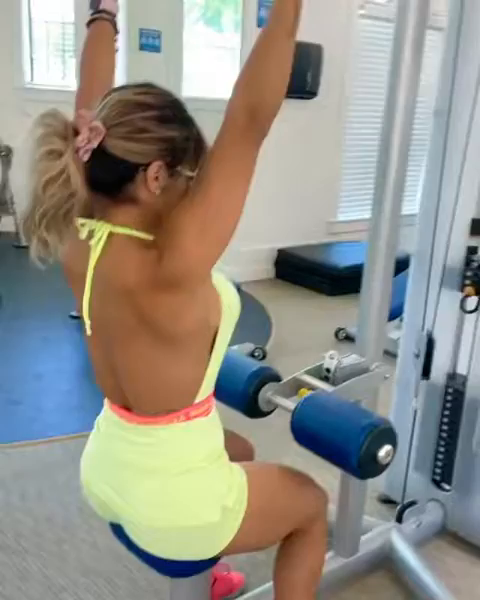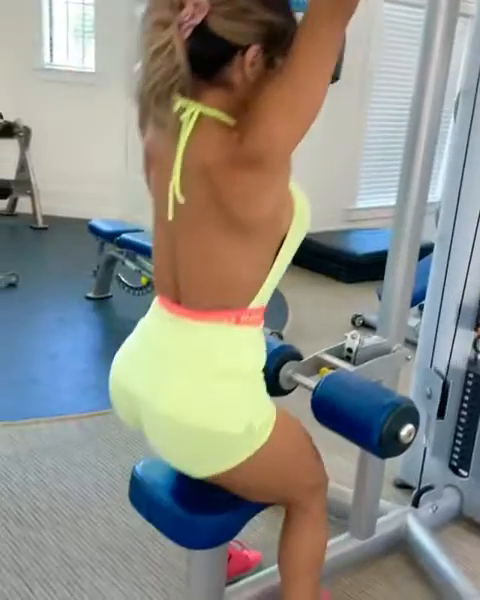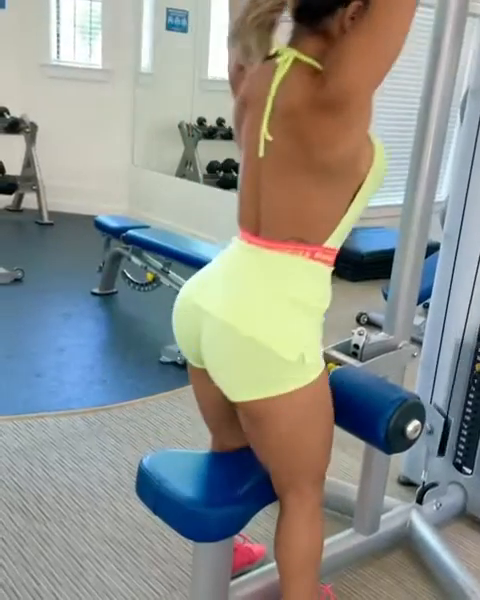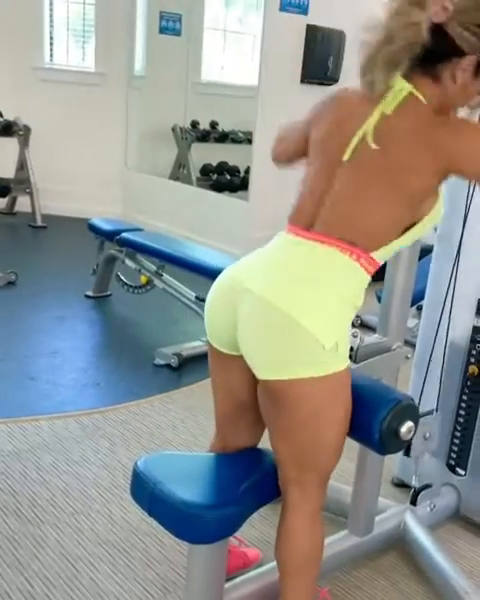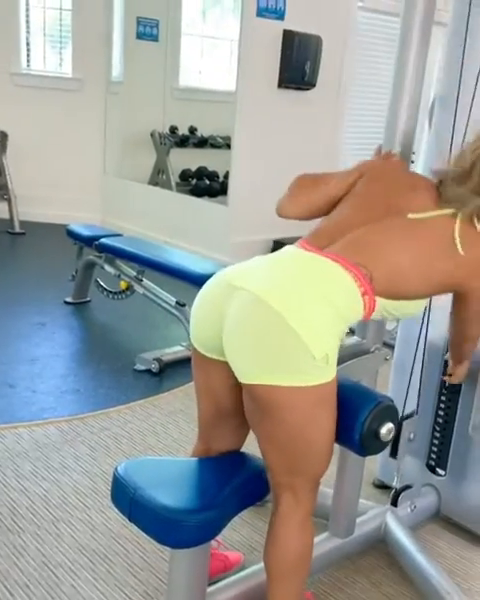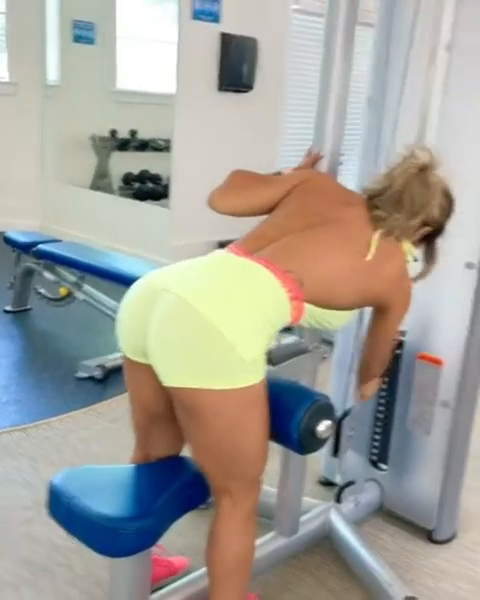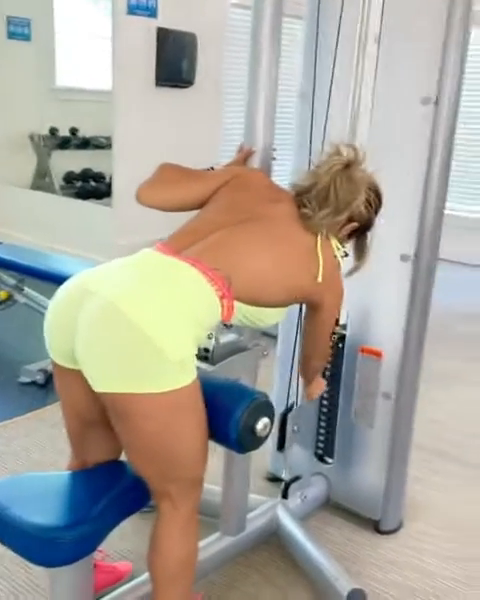
dt=0.4s
person 1, frame 1
left shoulder: (79, 237)
right shoulder: (167, 270)
left elbow: (94, 120)
right elbow: (252, 119)
left hip: (105, 474)
right hip: (173, 504)
left knee: (238, 454)
right knee: (310, 505)
person 1, frame 2
left shoulder: (165, 123)
right shoulder: (251, 151)
left hip: (136, 372)
right hip: (200, 399)
left knee: (220, 461)
right knee: (308, 493)
person 1, frame 3
left shoulder: (254, 74)
right shoulder: (334, 96)
left hip: (205, 299)
right hip: (266, 328)
left knee: (231, 449)
right knee: (303, 494)
person 1, frame 4
left shoulder: (341, 103)
left elbow: (281, 150)
left hip: (238, 284)
right hip: (302, 316)
left knee: (231, 448)
right knee: (305, 490)
person 1, frame 5
left shoulder: (391, 174)
left elbow: (290, 203)
left hip: (224, 288)
right hip: (287, 324)
left knee: (213, 451)
right knee: (296, 495)
person 1, frame 6
left shoulder: (320, 186)
right shoulder: (394, 276)
left elbow: (223, 197)
right elbow: (373, 361)
right wrist: (367, 383)
left hip: (152, 293)
right hip: (215, 328)
left knee: (153, 459)
right knee: (237, 498)
person 1, frame 7
left shoulder: (251, 182)
right shoulder: (325, 272)
left elbow: (150, 190)
right elbow: (313, 360)
right wrist: (312, 383)
left hip: (77, 295)
right hip: (144, 329)
left knee: (89, 464)
right knee: (179, 500)
